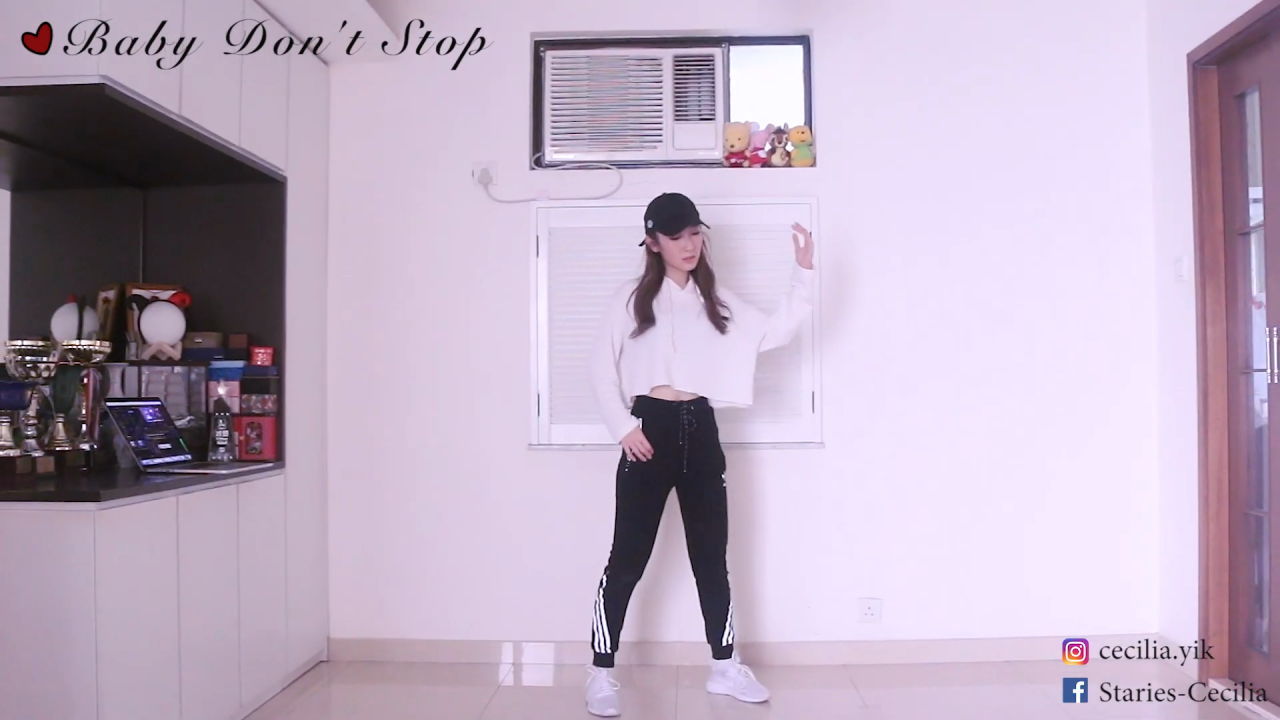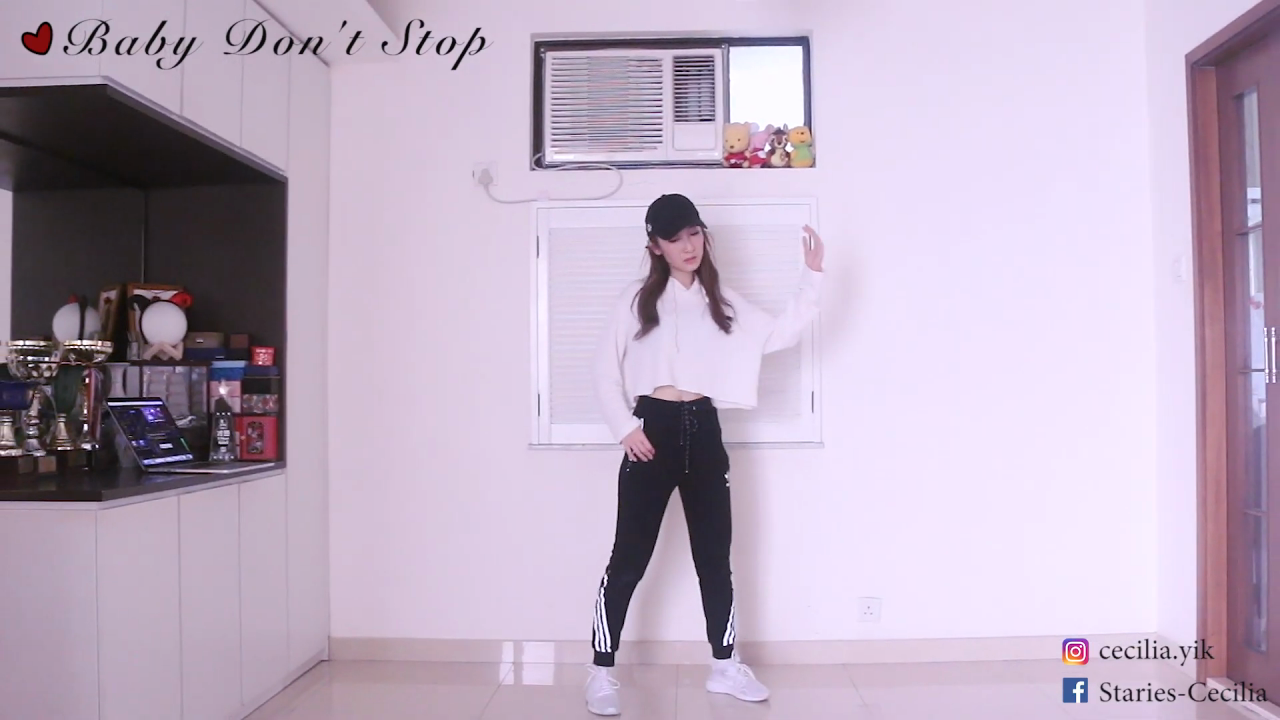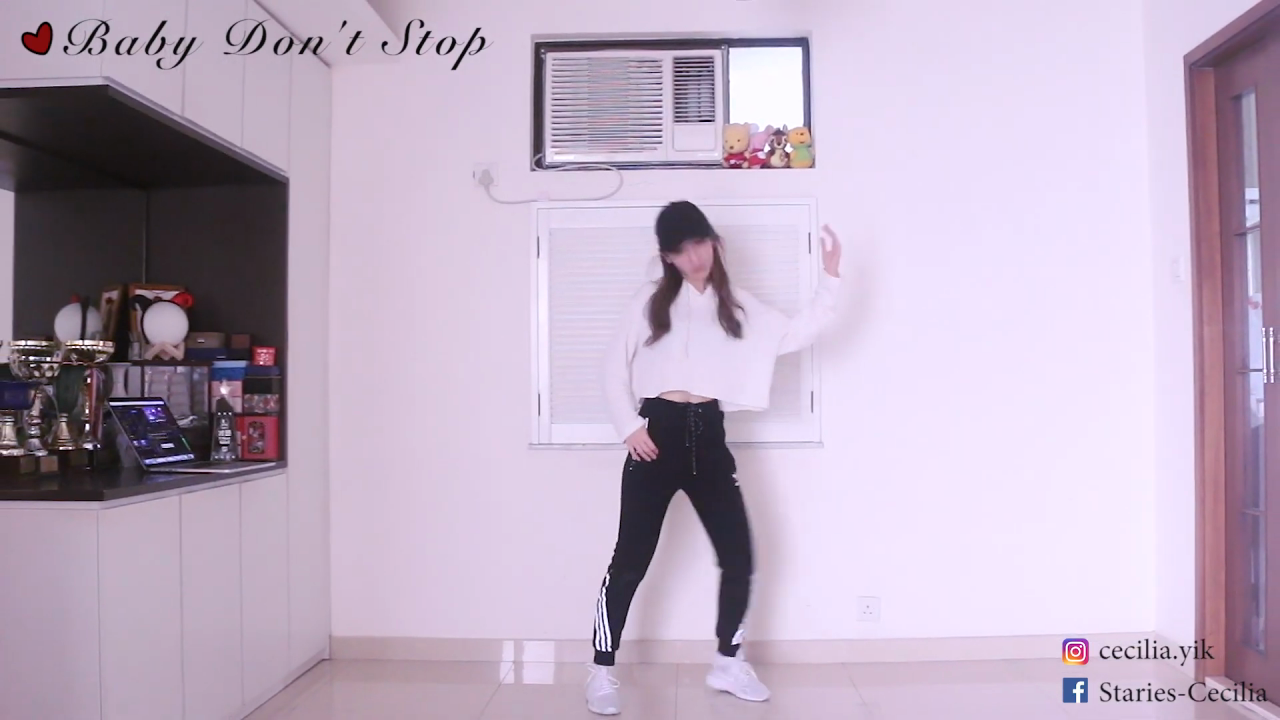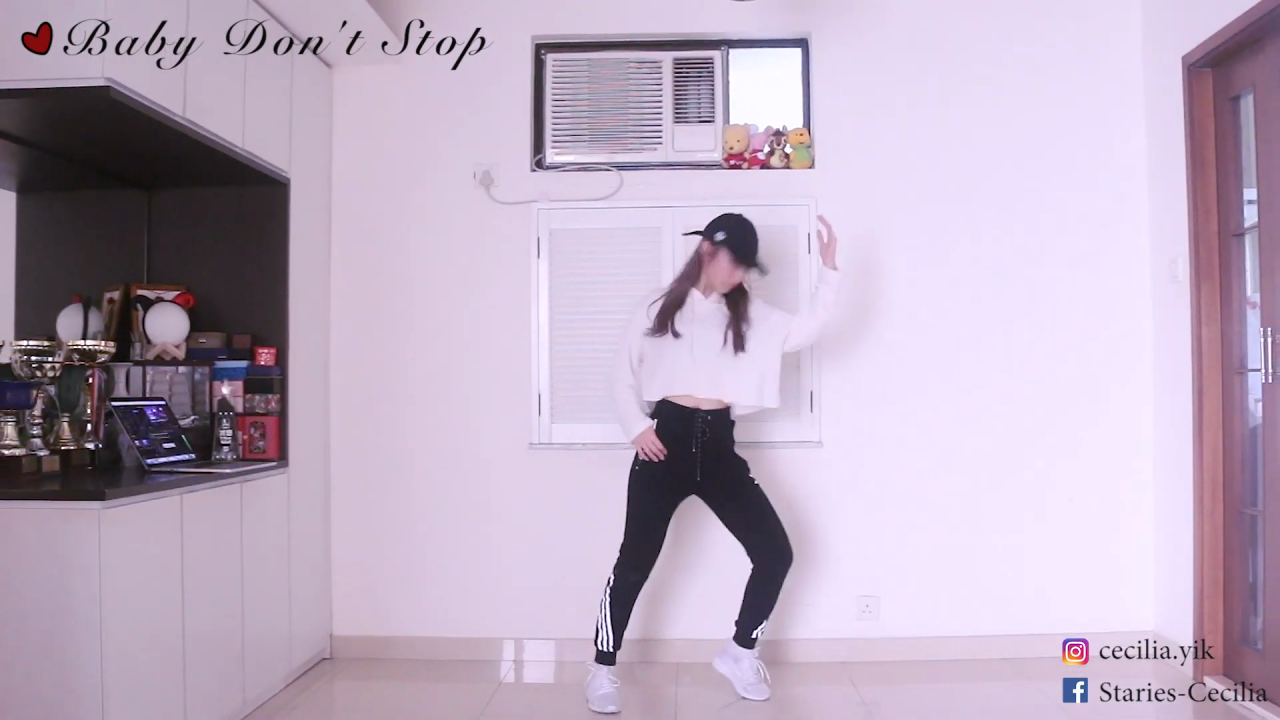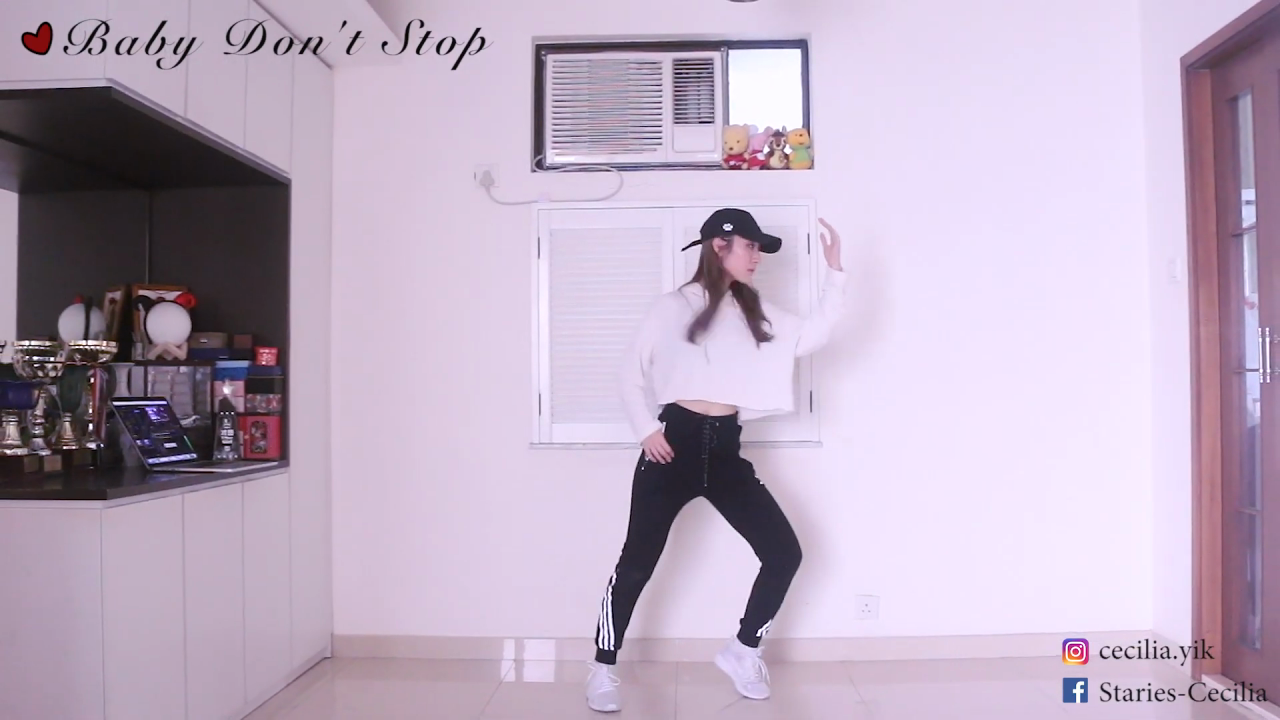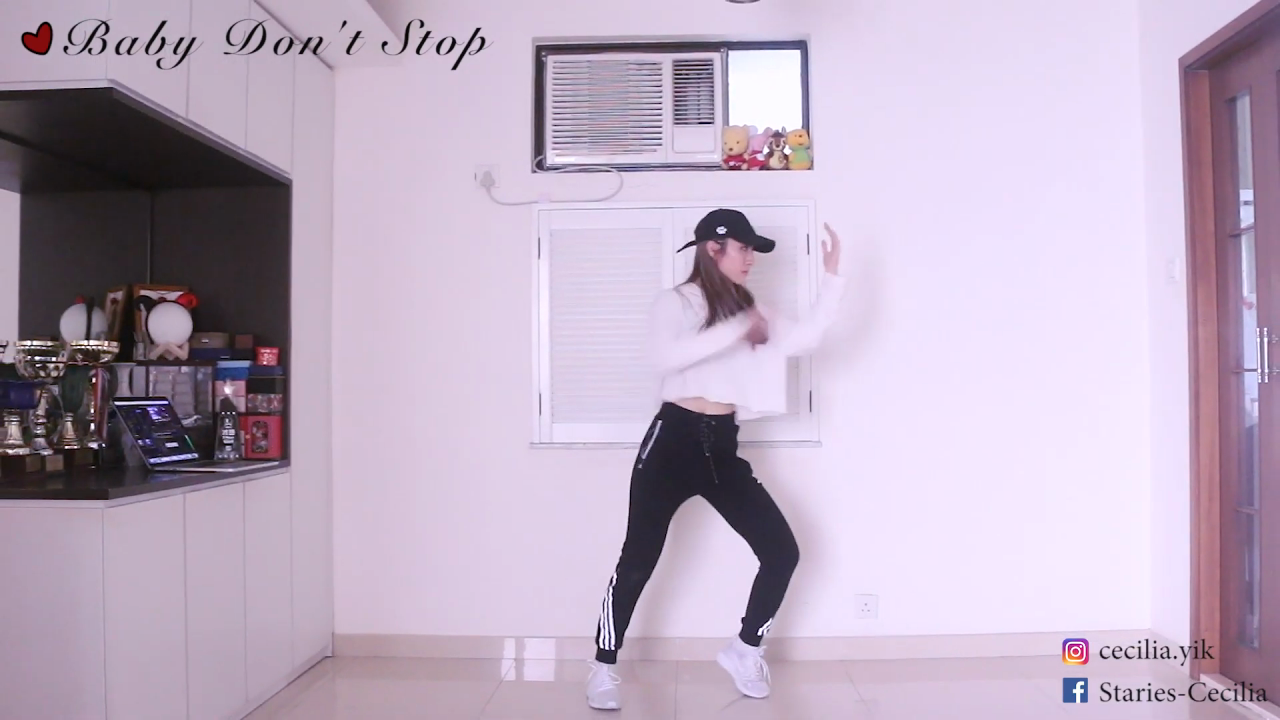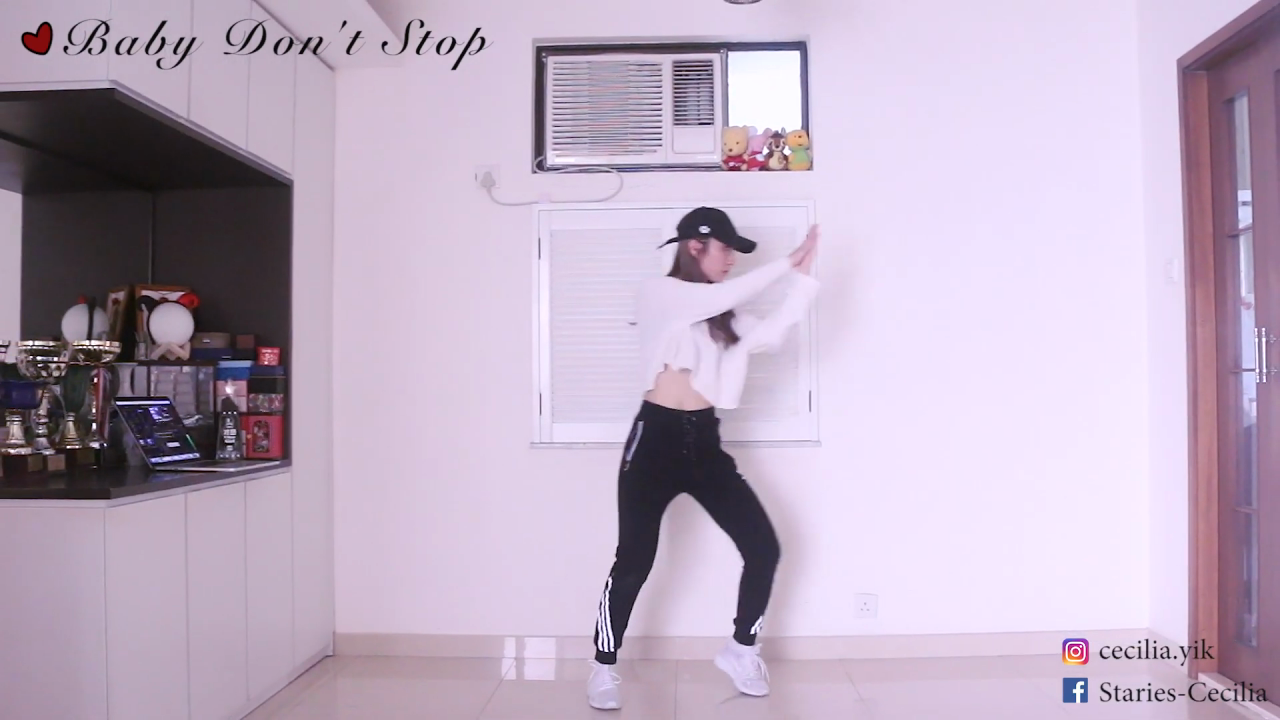
dt=0.2s
person 1, frame 1
left shoulder: (718, 301)
right shoulder: (632, 299)
left elbow: (775, 332)
right elbow: (601, 368)
left wrist: (803, 273)
right wrist: (623, 426)
left hip: (701, 432)
right hip: (650, 430)
left knee: (711, 558)
right knee: (627, 560)
left ankle: (725, 666)
right ankle: (601, 672)
person 1, frame 2
left shoulder: (723, 301)
right shoulder: (636, 299)
left elbow: (780, 334)
right elbow: (605, 368)
left wrist: (812, 275)
right wrist: (624, 426)
left hip: (703, 433)
right hip: (653, 430)
left knee: (714, 558)
right knee: (629, 559)
left ankle: (725, 665)
right ankle: (602, 671)
person 1, frame 3
left shoulder: (739, 305)
right shoulder: (650, 302)
left elbow: (797, 335)
right elbow: (615, 368)
left wrist: (830, 279)
right wrist: (629, 426)
left hip: (708, 438)
right hip: (658, 433)
left knee: (738, 554)
right knee: (630, 561)
left ankle: (727, 662)
right ankle: (602, 671)
person 1, frame 4
left shoulder: (748, 311)
right shoulder: (662, 306)
left elbow: (803, 331)
right elbow: (623, 371)
left wrist: (828, 270)
right wrist: (637, 426)
left hip: (718, 445)
right hip: (668, 440)
left knee: (774, 552)
right knee: (635, 561)
left ankle: (740, 652)
right ankle: (603, 670)
person 1, frame 5
left shoulder: (757, 313)
right shoulder: (674, 306)
left elbow: (812, 336)
right elbow: (633, 371)
left wrist: (834, 272)
right wrist: (646, 427)
left hip: (725, 450)
right hip: (675, 444)
left knee: (784, 552)
right knee: (637, 562)
left ankle: (742, 651)
right ankle: (603, 669)
person 1, frame 6
left shoulder: (750, 311)
right shoulder: (675, 302)
left elbow: (803, 338)
right elbow: (664, 355)
left wrist: (832, 277)
right wrist: (732, 333)
left hip: (722, 446)
right hip: (673, 440)
left knee: (782, 551)
right knee: (638, 560)
left ankle: (745, 650)
right ankle: (603, 667)
person 1, frame 7
left shoulder: (723, 310)
right shoulder: (660, 292)
left elbow: (767, 335)
right elbow: (720, 295)
left wrist: (802, 278)
right wrist: (782, 266)
left hip: (704, 439)
right hip: (655, 435)
left knee: (764, 547)
right knee: (634, 560)
left ankle: (742, 650)
right ankle: (604, 668)
